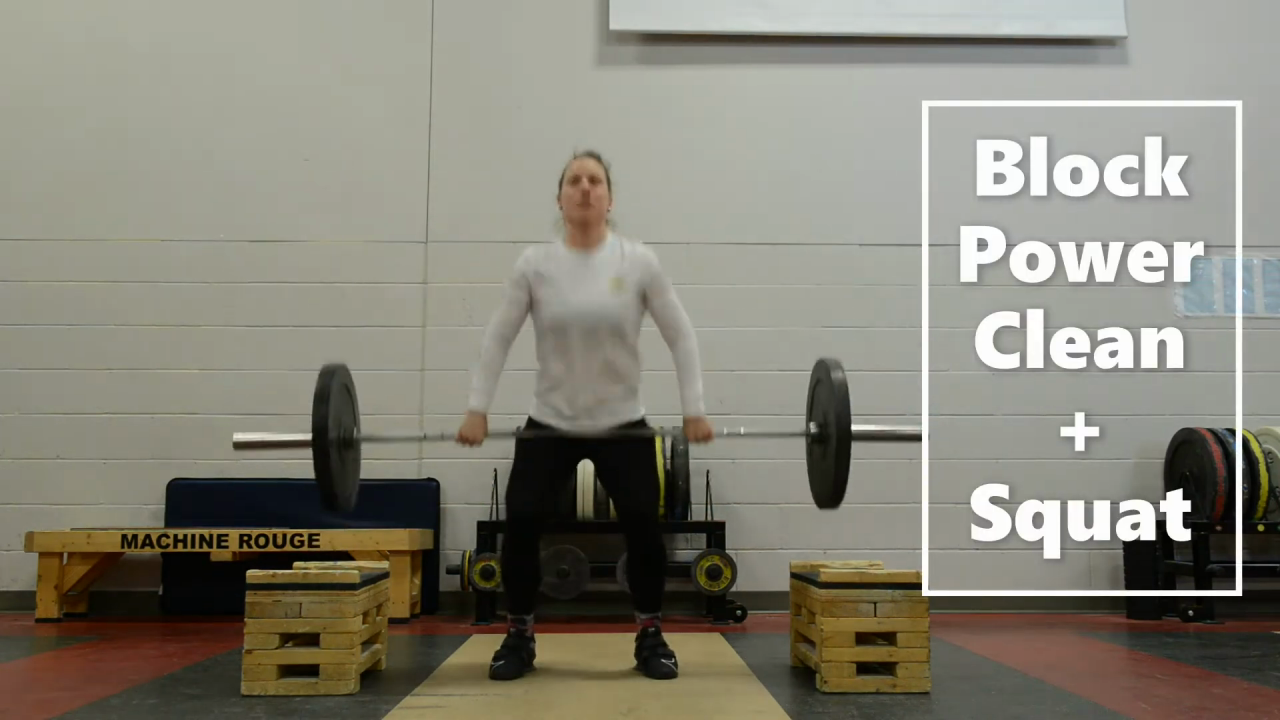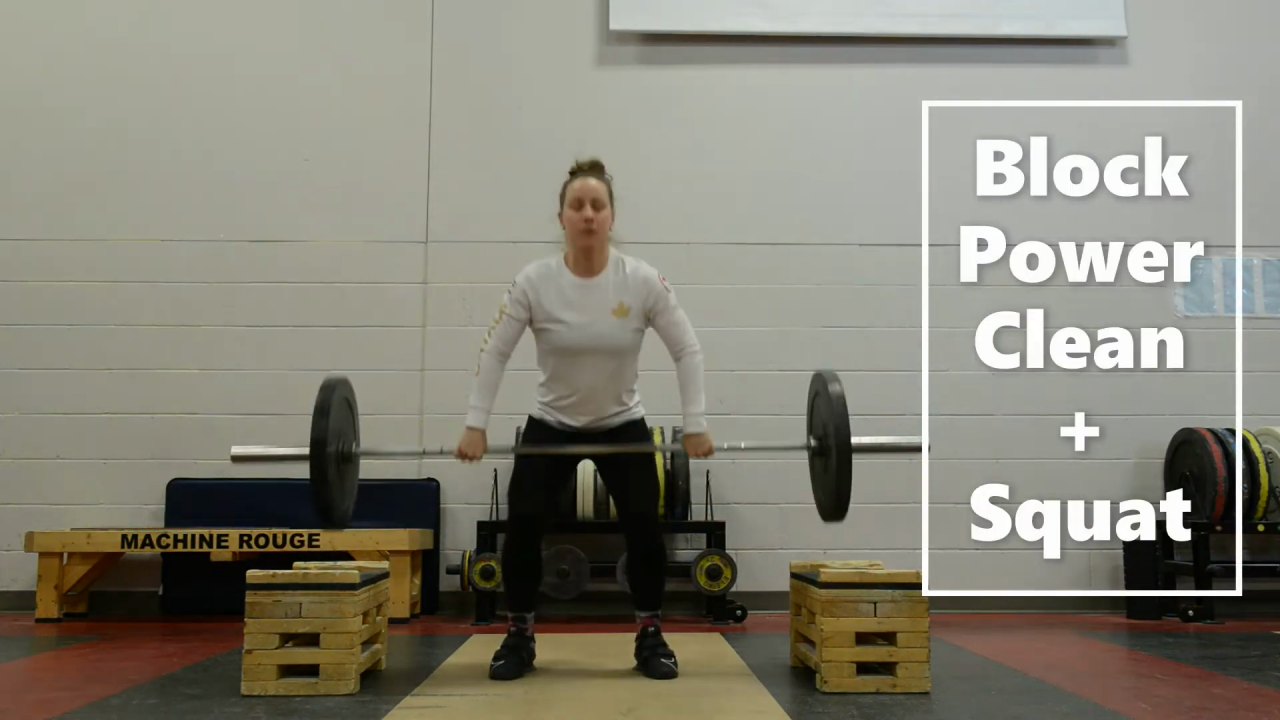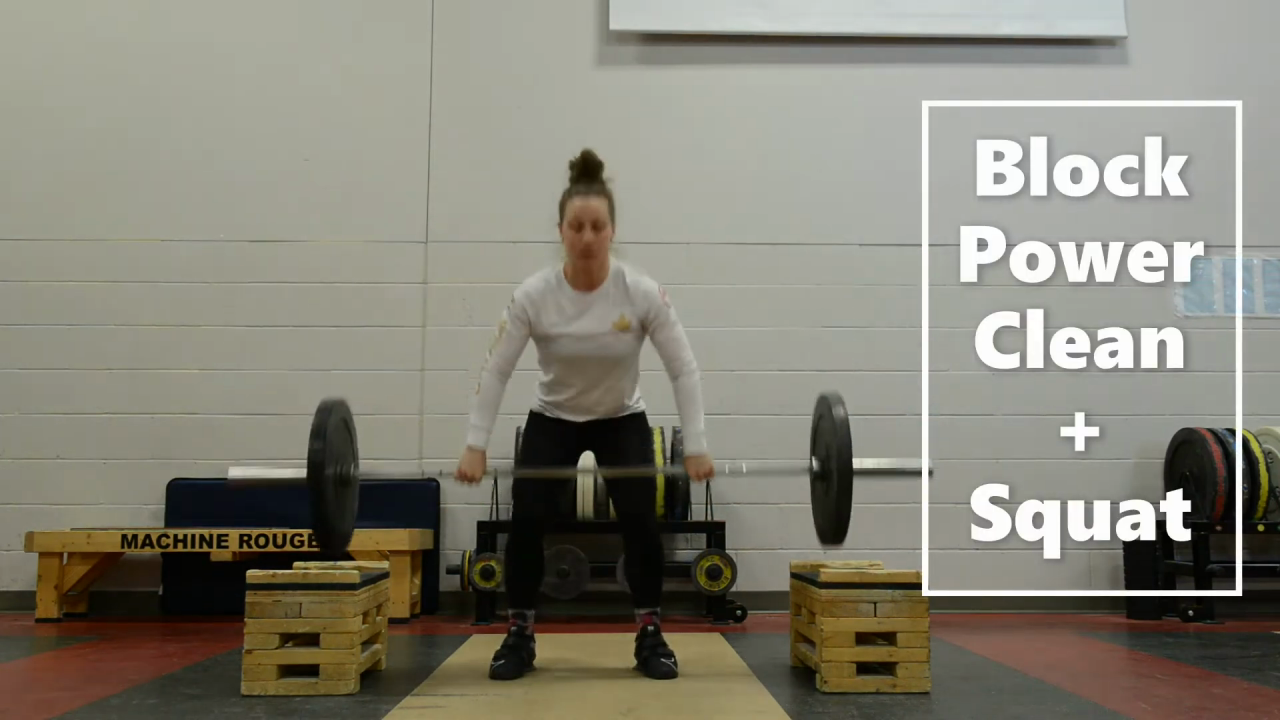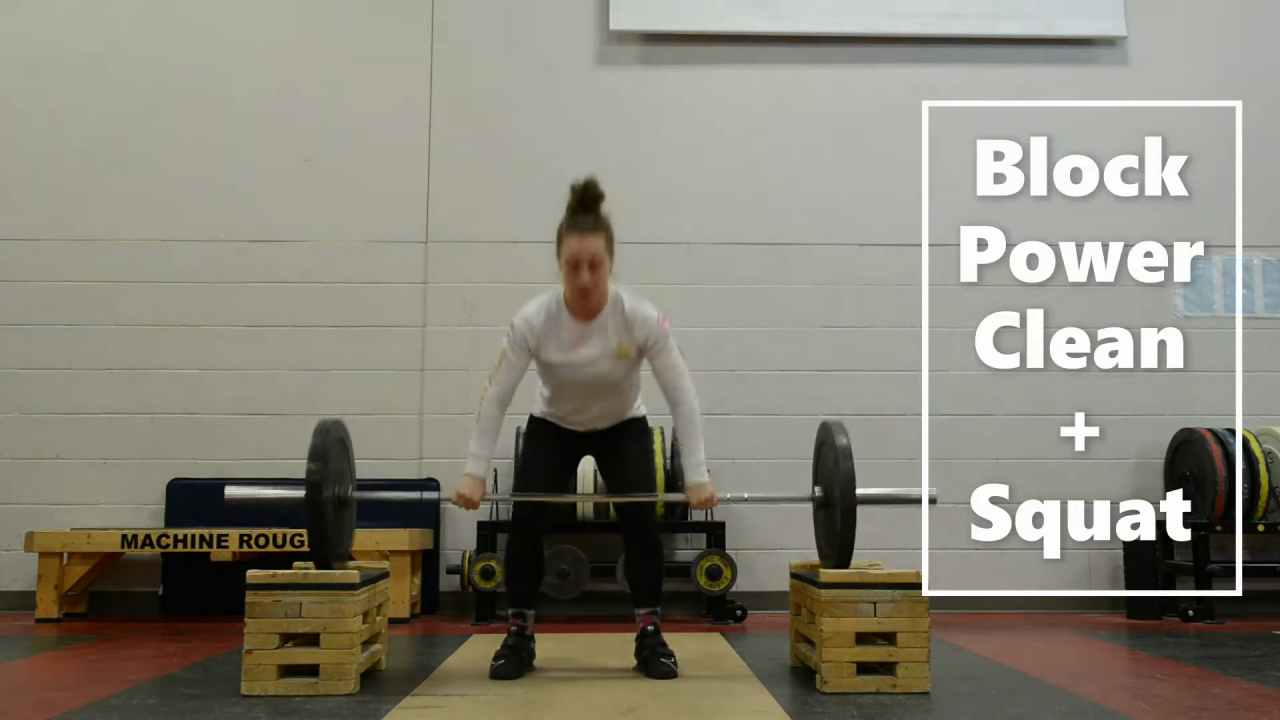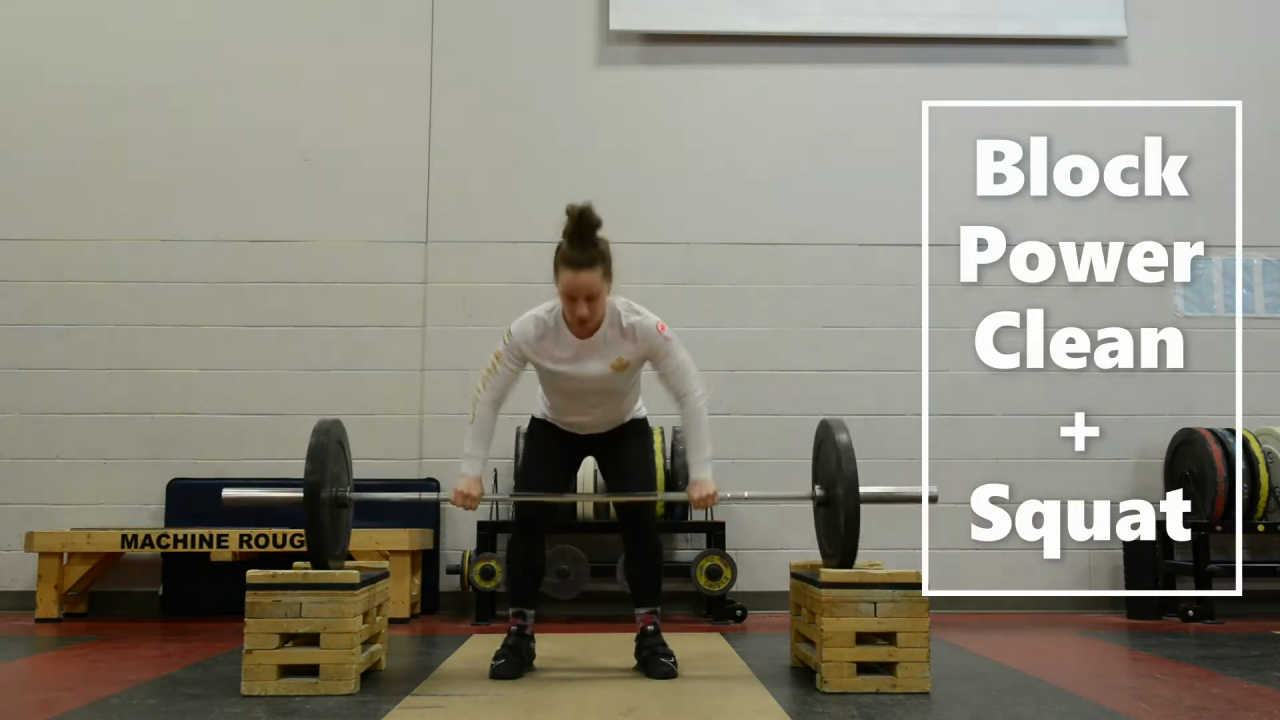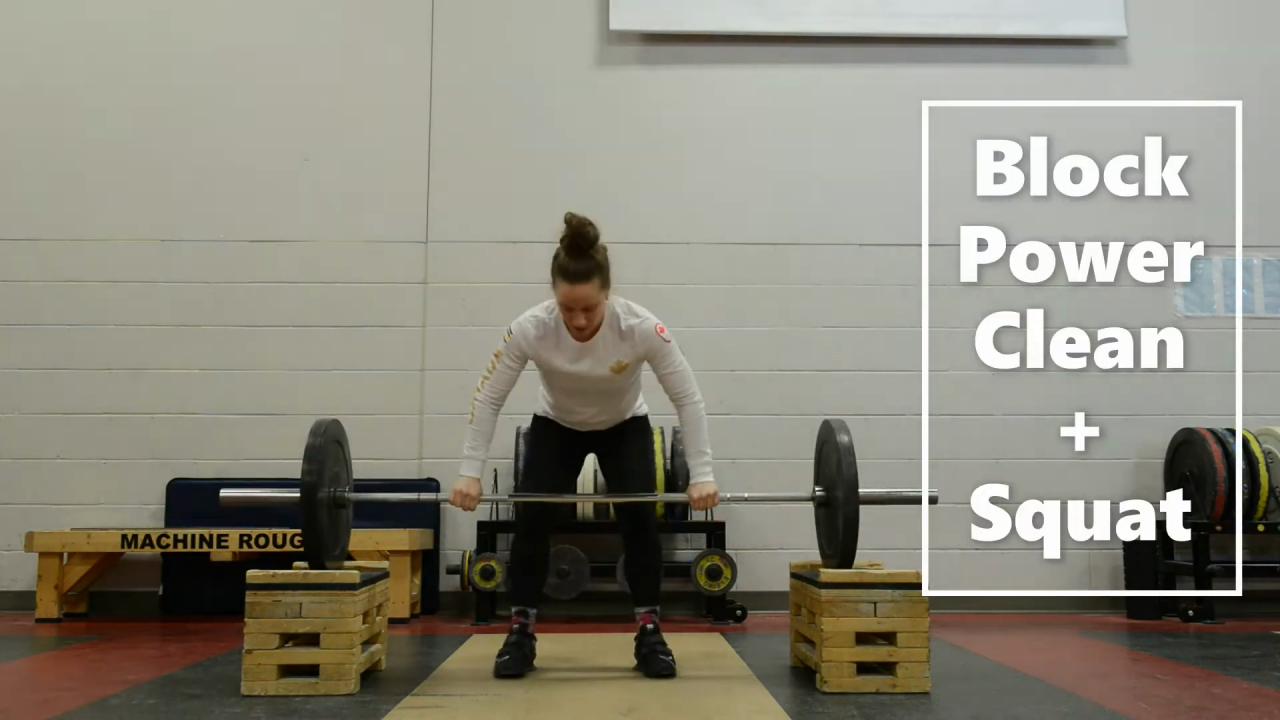
dt=0.1s
person 1, frame 1
left shoulder: (639, 262)
right shoulder: (535, 264)
left elbow: (682, 339)
right elbow: (497, 340)
left wrist: (693, 409)
right wrist: (477, 408)
left hip: (622, 425)
right hip: (550, 425)
left knee: (643, 526)
right knee: (522, 524)
left ankle: (650, 637)
right ankle: (518, 638)
person 1, frame 2
left shoulder: (641, 279)
right shoulder: (534, 280)
left elbow: (687, 350)
right elbow: (494, 353)
left wrist: (695, 423)
right wrist: (475, 423)
left hip: (622, 423)
right hip: (551, 423)
left knee: (644, 524)
right knee: (523, 522)
left ankle: (650, 636)
right ankle: (519, 637)
person 1, frame 3
left shoulder: (643, 293)
right shoulder: (534, 294)
left elbow: (683, 367)
right elbow: (496, 368)
left wrist: (696, 445)
right wrist: (476, 444)
left hip: (622, 420)
right hip: (552, 420)
left knee: (639, 518)
right knee: (528, 517)
left ankle: (650, 636)
right ankle: (518, 636)
person 1, frame 4
left shoulder: (641, 317)
right shoulder: (533, 319)
left elbow: (681, 395)
right elbow: (496, 396)
left wrist: (697, 473)
right wrist: (474, 471)
left hip: (624, 427)
right hip: (553, 427)
left knee: (641, 520)
right knee: (527, 520)
left ankle: (650, 635)
right ankle: (519, 636)
person 1, frame 5
left shoulder: (643, 326)
right shoulder: (530, 329)
left elbow: (691, 395)
right elbow: (488, 398)
left wrist: (701, 472)
right wrist: (470, 471)
left hip: (624, 429)
right hip: (554, 429)
left knee: (639, 517)
right knee: (529, 517)
left ankle: (650, 635)
right ankle: (518, 636)
person 1, frame 6
left shoulder: (641, 327)
right shoulder: (530, 328)
left elbow: (688, 398)
right elbow: (488, 398)
left wrist: (701, 473)
right wrist: (470, 472)
left hip: (625, 427)
right hip: (555, 426)
left knee: (639, 517)
right knee: (533, 517)
left ankle: (649, 634)
right ankle: (521, 634)
